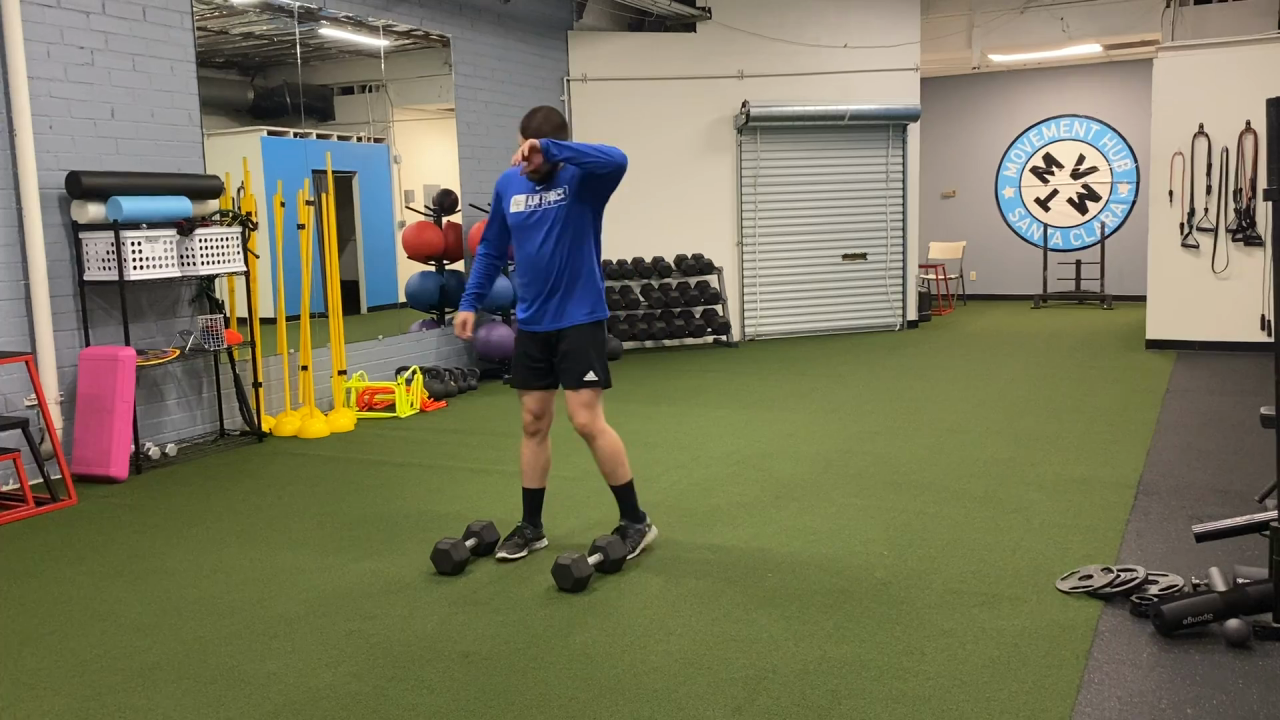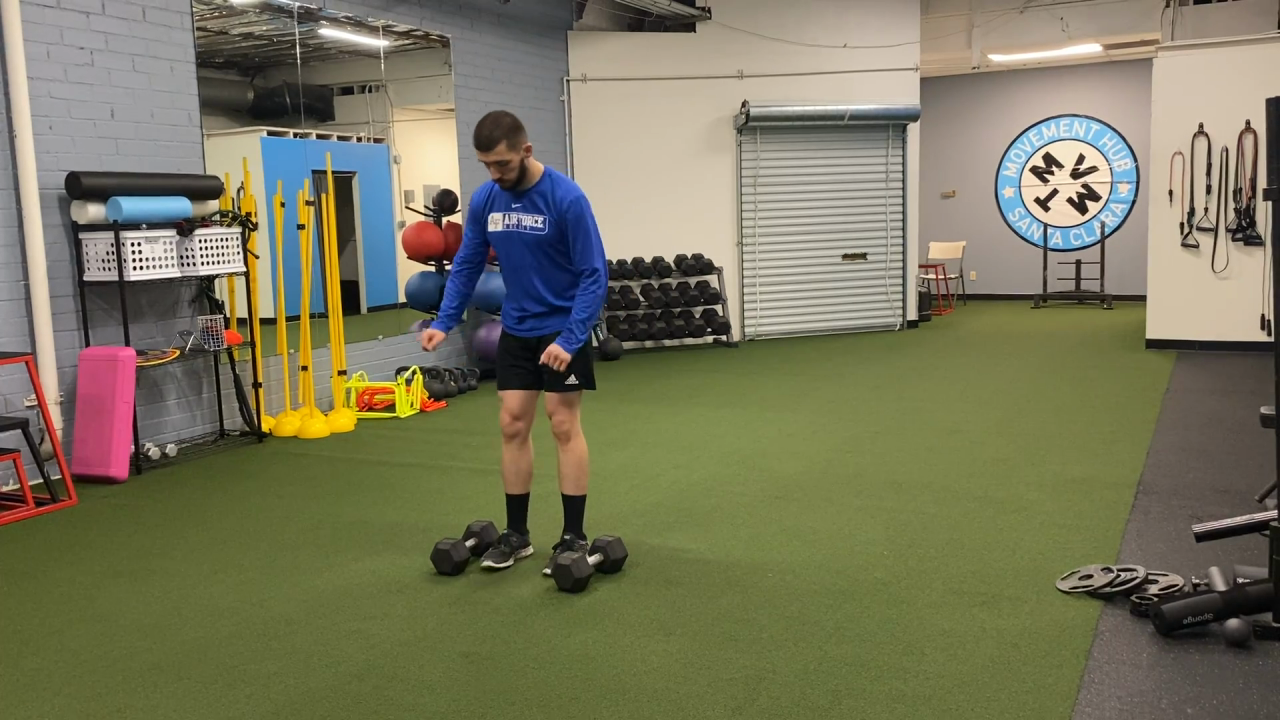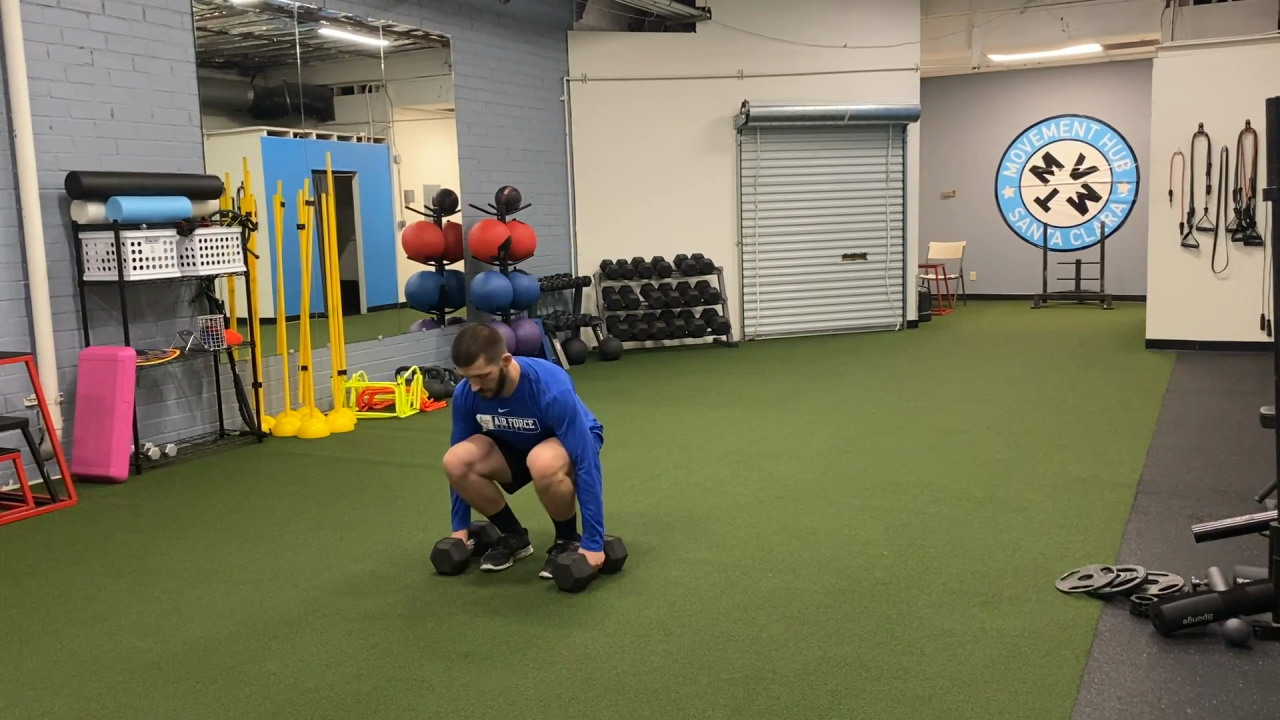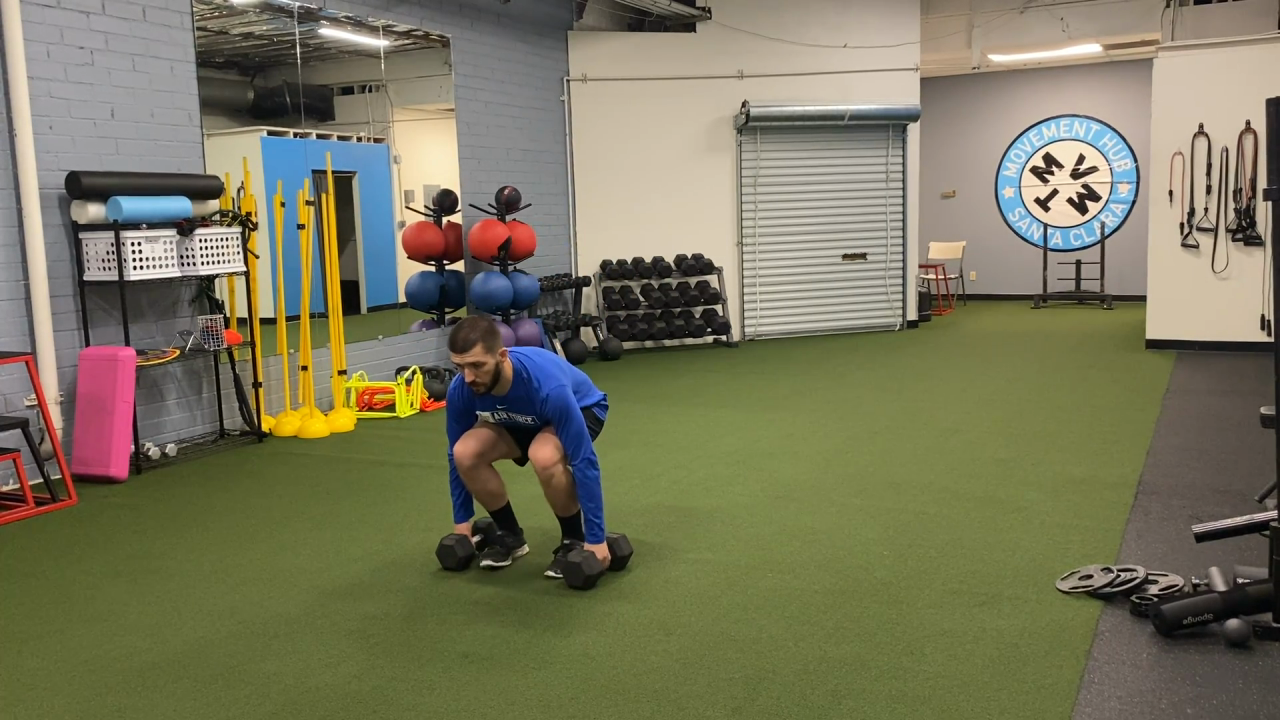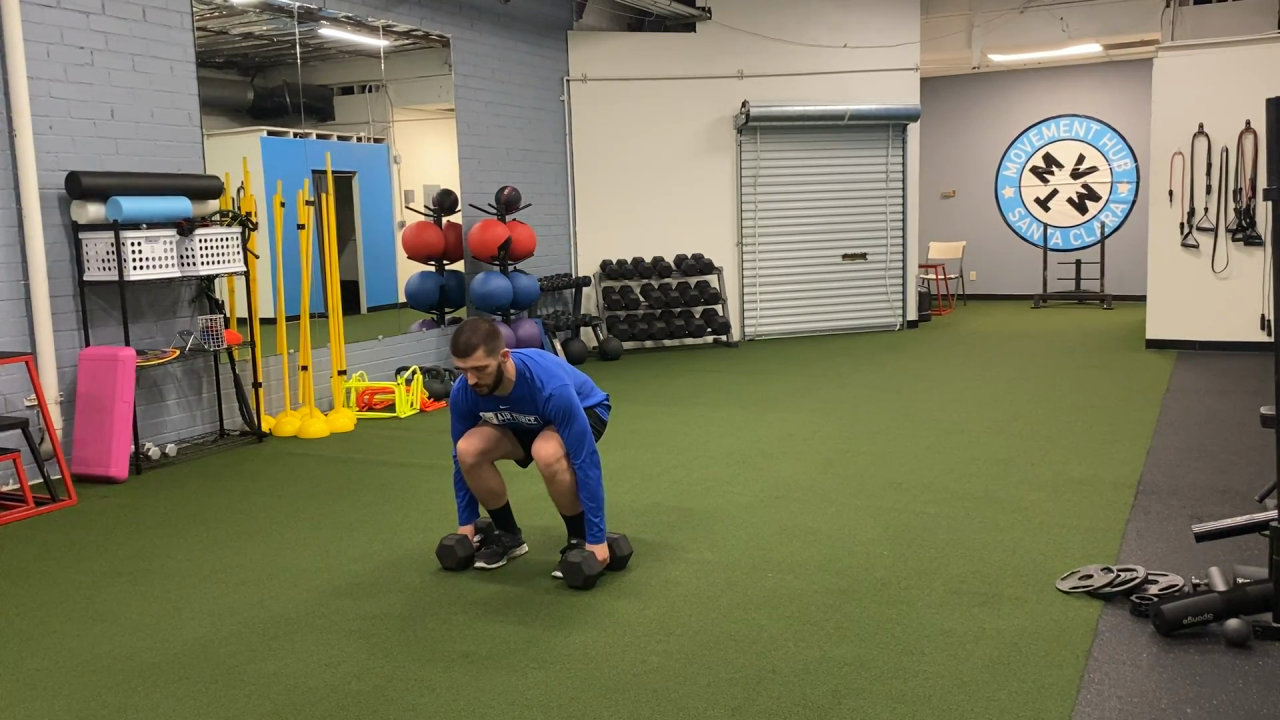
dt=1s
person 1, frame 1
left shoulder: (584, 177)
right shoulder: (507, 185)
left elbow: (617, 160)
right elbow: (490, 250)
left wrist: (548, 148)
right wrist: (470, 302)
left hip: (579, 320)
right hip: (531, 324)
left knee: (587, 422)
right knee: (533, 425)
left ankle: (635, 520)
right ankle: (531, 525)
person 1, frame 2
left shoulder: (566, 198)
right shoulder: (484, 200)
left elbow: (593, 274)
right elbow: (466, 264)
left wrist: (569, 337)
right wrist: (443, 323)
left hip: (562, 330)
right hip: (516, 329)
left knee: (564, 428)
right knee: (513, 428)
left ankle: (574, 536)
right ankle: (517, 533)
person 1, frame 3
left shoulder: (552, 390)
right shoulder: (465, 395)
left elbow: (586, 463)
right elbow: (462, 462)
left wrist: (592, 543)
right wrist: (460, 526)
left hip: (573, 444)
right hip: (516, 445)
left knee: (543, 464)
right knee: (455, 462)
left ankle: (568, 540)
right ankle: (513, 536)
person 1, frame 4
left shoulder: (548, 387)
right shoulder: (460, 390)
left elbow: (583, 460)
right elbow: (455, 455)
left wrist: (596, 538)
right wrist: (461, 520)
left hip: (581, 407)
left knee: (544, 456)
right knee: (465, 453)
left ankle: (574, 540)
right ankle: (509, 534)
person 1, frame 5
left shoulder: (551, 387)
right shoulder: (463, 392)
left elbow: (585, 460)
right elbow: (461, 457)
left wrist: (597, 538)
right wrist: (466, 522)
left hip: (584, 410)
left knee: (547, 453)
right knee: (469, 450)
left ankle: (579, 539)
right ankle: (507, 534)
